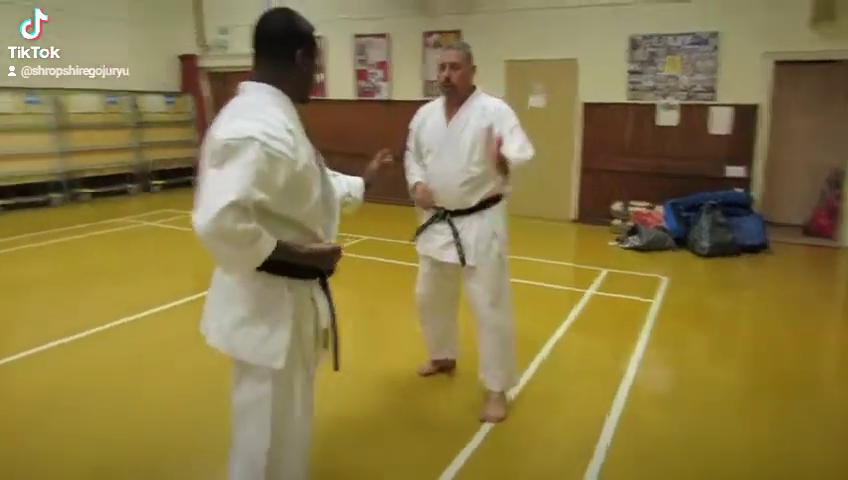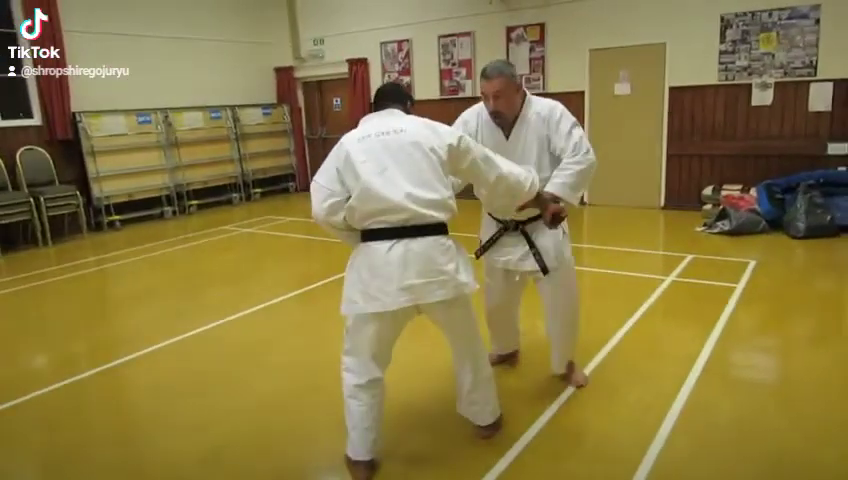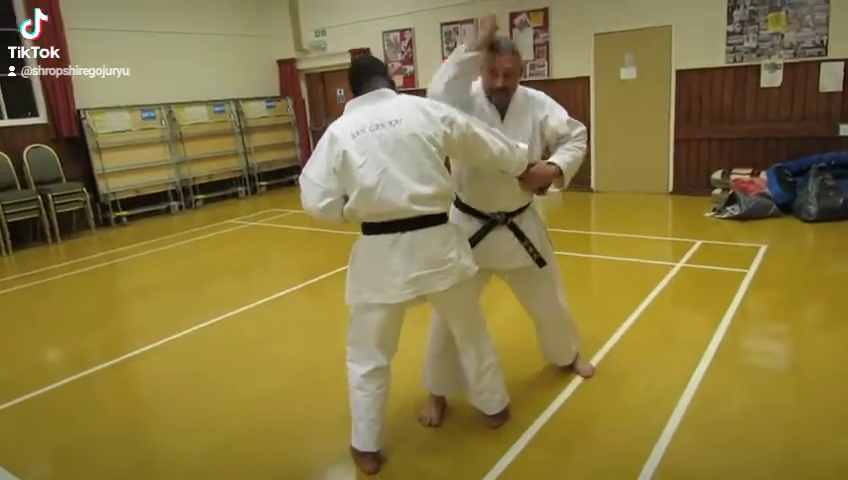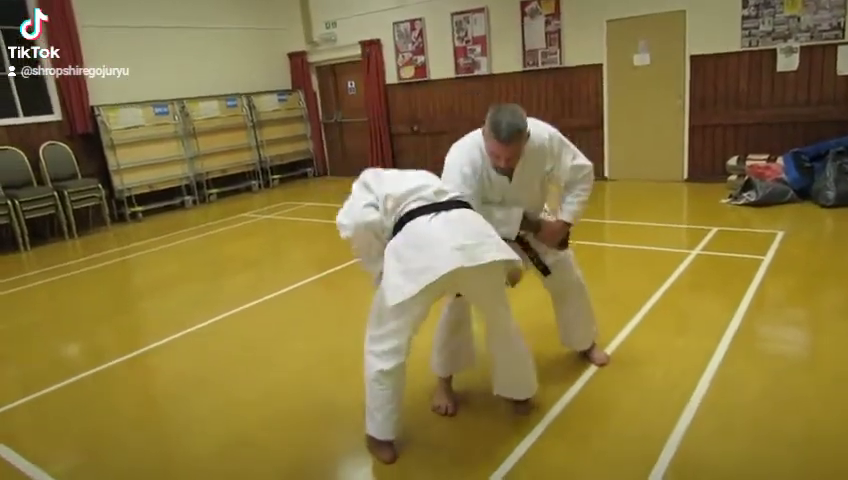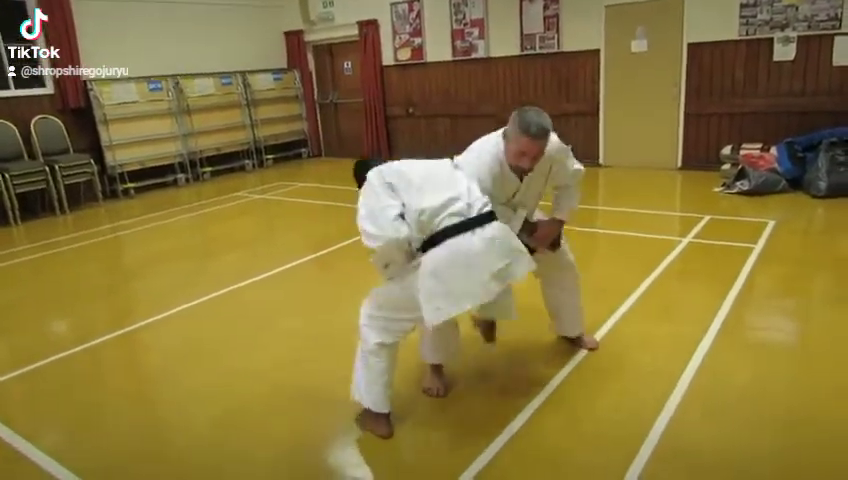
dt=1s
person 1, frame 1
left shoulder: (265, 116)
right shoulder: (259, 128)
left elbow: (311, 186)
right elbow: (219, 223)
left wrist: (362, 181)
right wrist: (299, 257)
left hip: (272, 293)
right hip: (272, 300)
left knee: (280, 419)
right knee: (270, 440)
person 1, frame 2
left shoulder: (349, 143)
right shoulder: (436, 132)
left elbow: (325, 209)
right elbow: (497, 173)
right wrist: (544, 201)
left hip: (377, 262)
right hip: (433, 254)
left knee: (362, 364)
right knee: (467, 343)
right ankle: (485, 418)
person 1, frame 3
left shoulder: (339, 131)
right shoulder: (428, 111)
left elbow: (318, 202)
right elbow: (487, 146)
right wrist: (525, 167)
left hip: (380, 253)
right hip: (436, 242)
left knee: (367, 355)
right knee: (470, 332)
left ankle: (366, 447)
right ankle: (493, 407)
person 1, frame 4
left shoulder: (366, 183)
right shoulder: (420, 178)
left elbow: (358, 223)
left wrist: (380, 268)
left hip: (417, 244)
right hip: (470, 232)
left knee: (384, 344)
right knee: (499, 317)
left ankle: (382, 438)
right ankle: (520, 394)
person 1, frame 5
left shoulder: (376, 181)
right shoulder: (437, 165)
left elbow: (387, 238)
left wrist: (393, 268)
left hip: (450, 257)
right hip: (496, 240)
left knee: (377, 319)
left ankle: (377, 414)
person 2, frame 1
left shoulder: (494, 111)
right shoulder: (425, 114)
left elbow: (523, 153)
right elbow: (413, 157)
left wrist: (502, 161)
right wrist: (417, 185)
left hip: (480, 222)
right hip: (437, 221)
left knee: (490, 306)
right knee: (431, 296)
left ankle: (497, 388)
right ankle: (443, 356)
person 2, frame 2
left shoulder: (550, 114)
right shoulder: (471, 120)
left elbow: (582, 158)
left wrist: (551, 196)
left hip: (544, 226)
right hip: (499, 227)
left knee: (561, 298)
right knee: (497, 300)
left ankle: (565, 362)
right ankle: (506, 349)
person 2, frame 3
left shoulder: (536, 104)
right shoulder: (464, 98)
left elbow: (575, 137)
right elbow: (437, 99)
left wrist: (555, 168)
right wrist: (474, 46)
left hip: (520, 224)
right hip: (468, 225)
left knee: (547, 298)
left ankle: (567, 356)
right ankle: (437, 393)
person 2, frame 4
left shoulder: (545, 138)
right shoulder: (463, 157)
left elbow: (582, 174)
left wrist: (563, 222)
left hip: (532, 225)
left knee: (568, 279)
right knee: (459, 297)
left ankle: (585, 343)
right ankle: (444, 381)
person 2, frame 5
left shoulder: (553, 148)
right shoulder: (476, 167)
left elbow: (572, 179)
left wrist: (556, 222)
right wrist: (527, 228)
left hip: (518, 218)
left knee: (560, 264)
left ankle: (570, 330)
right ankle: (435, 367)
